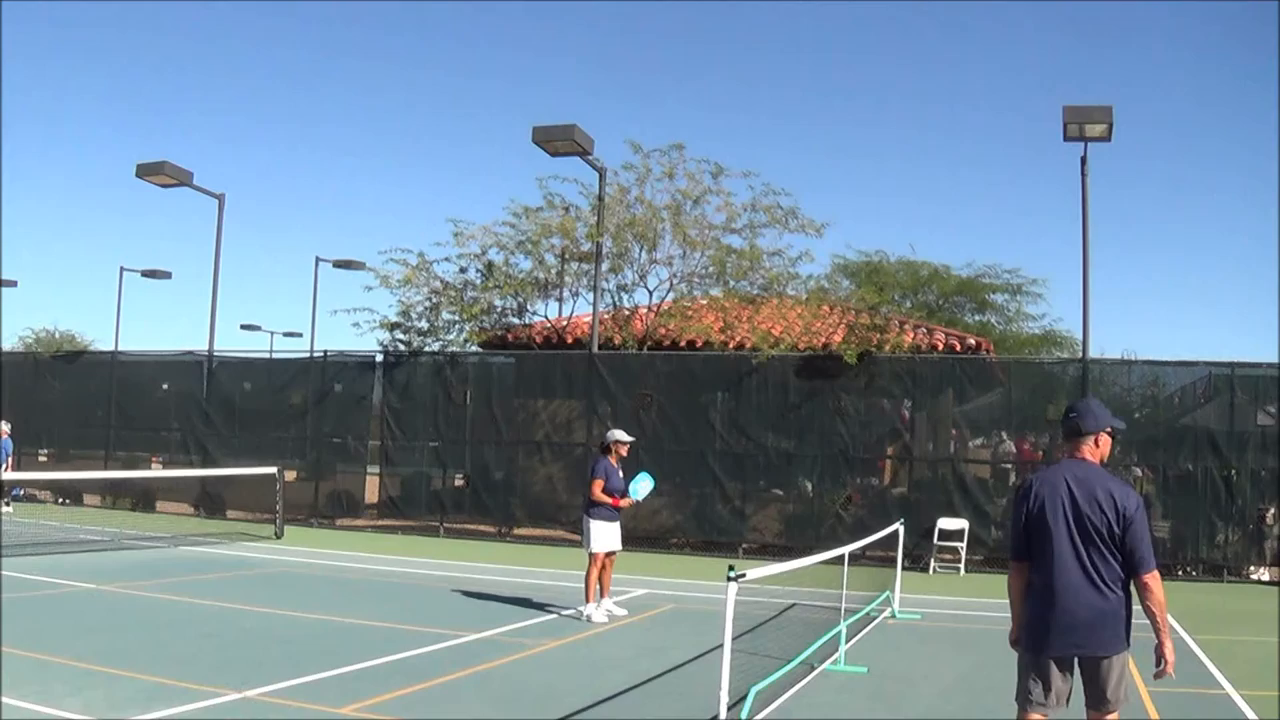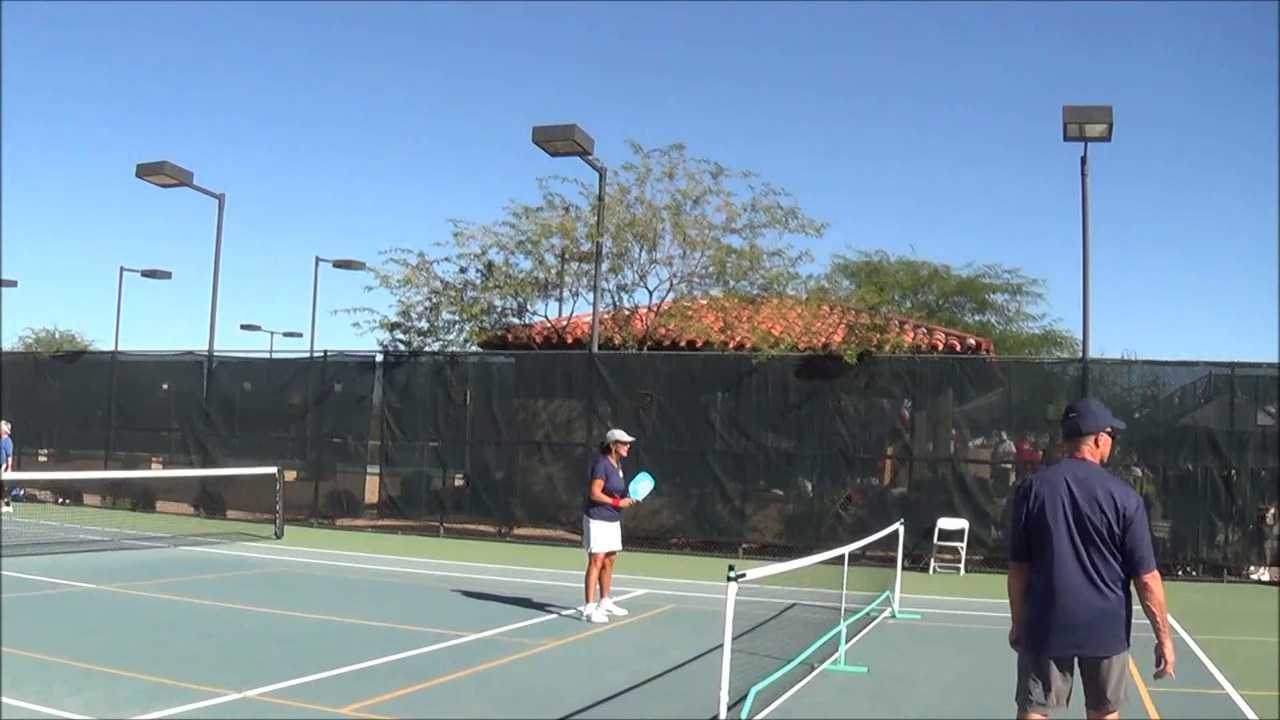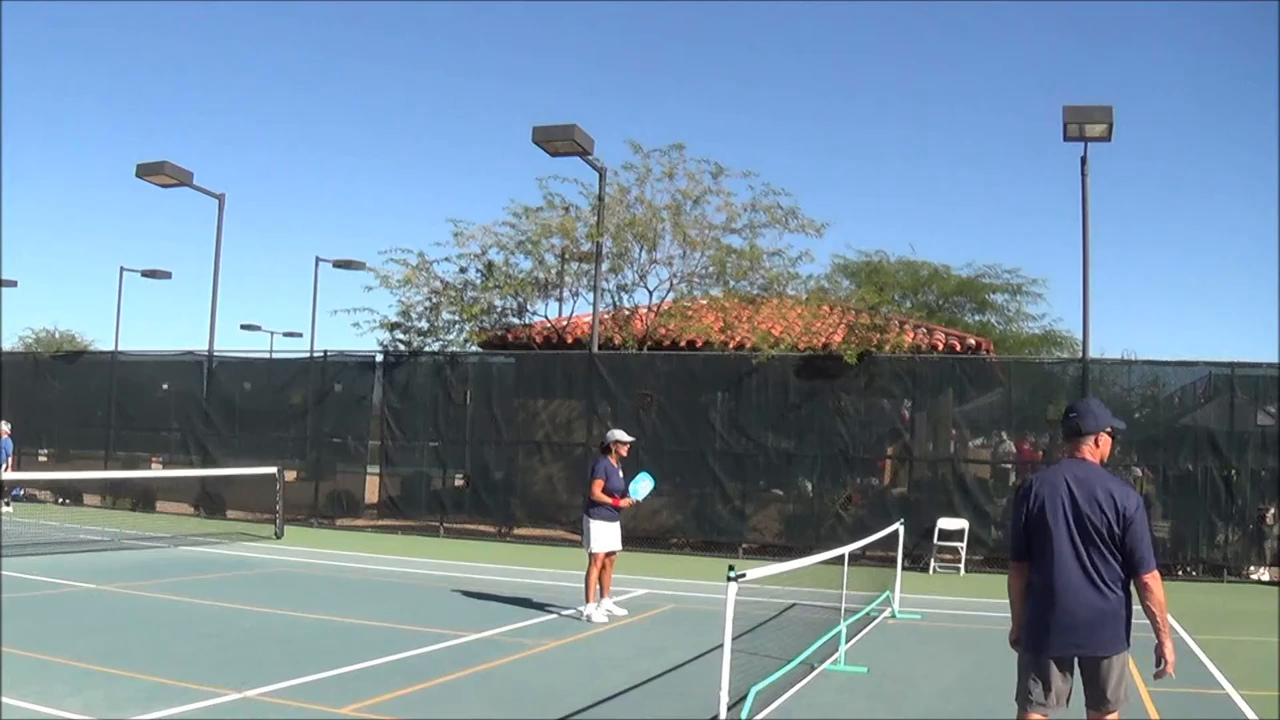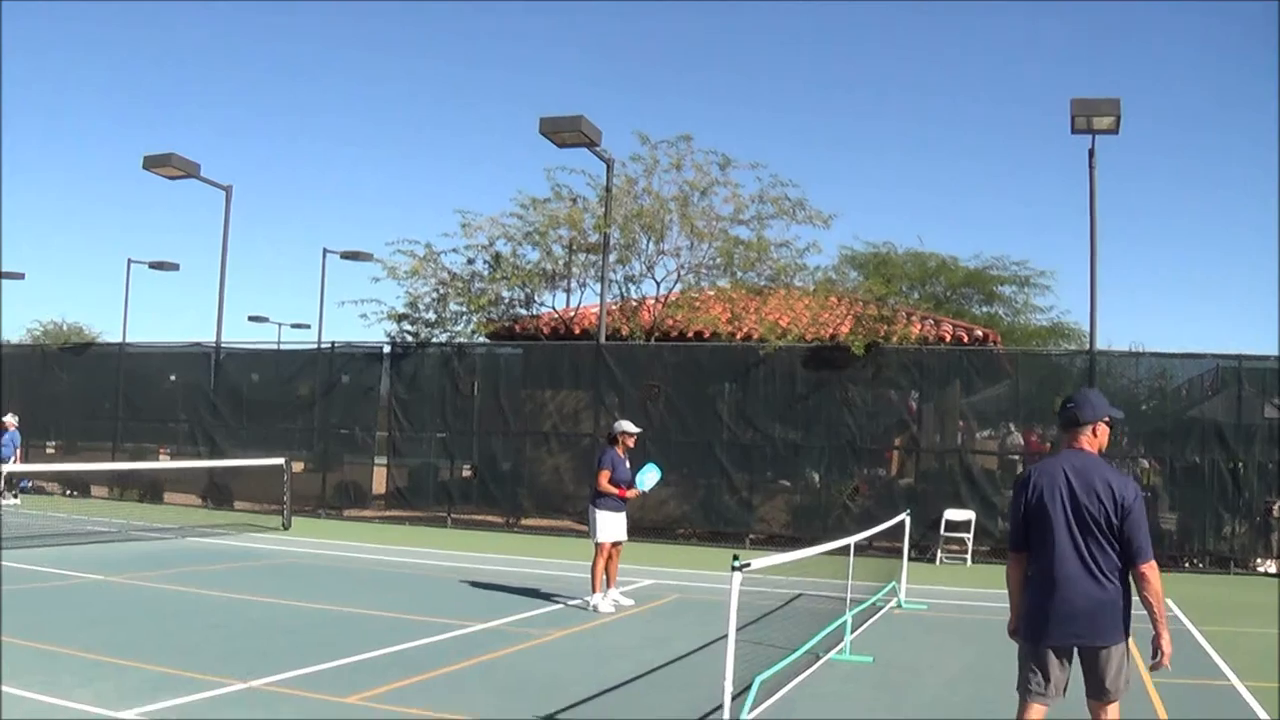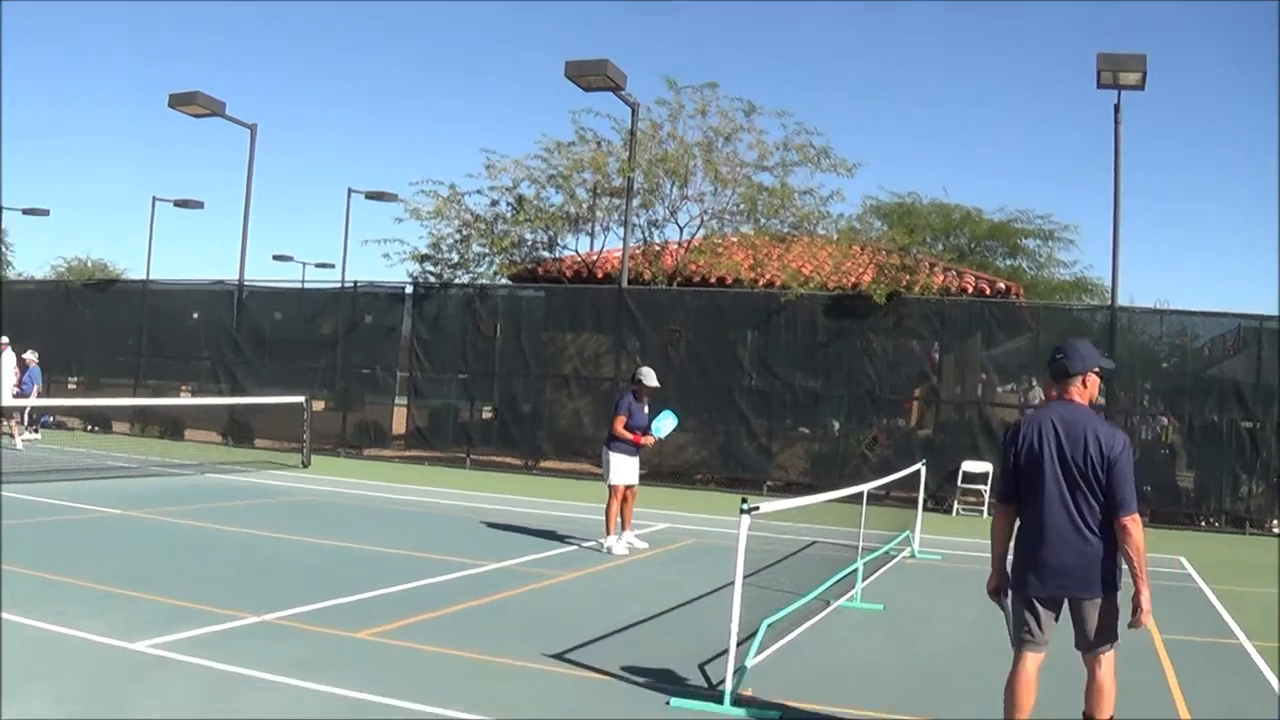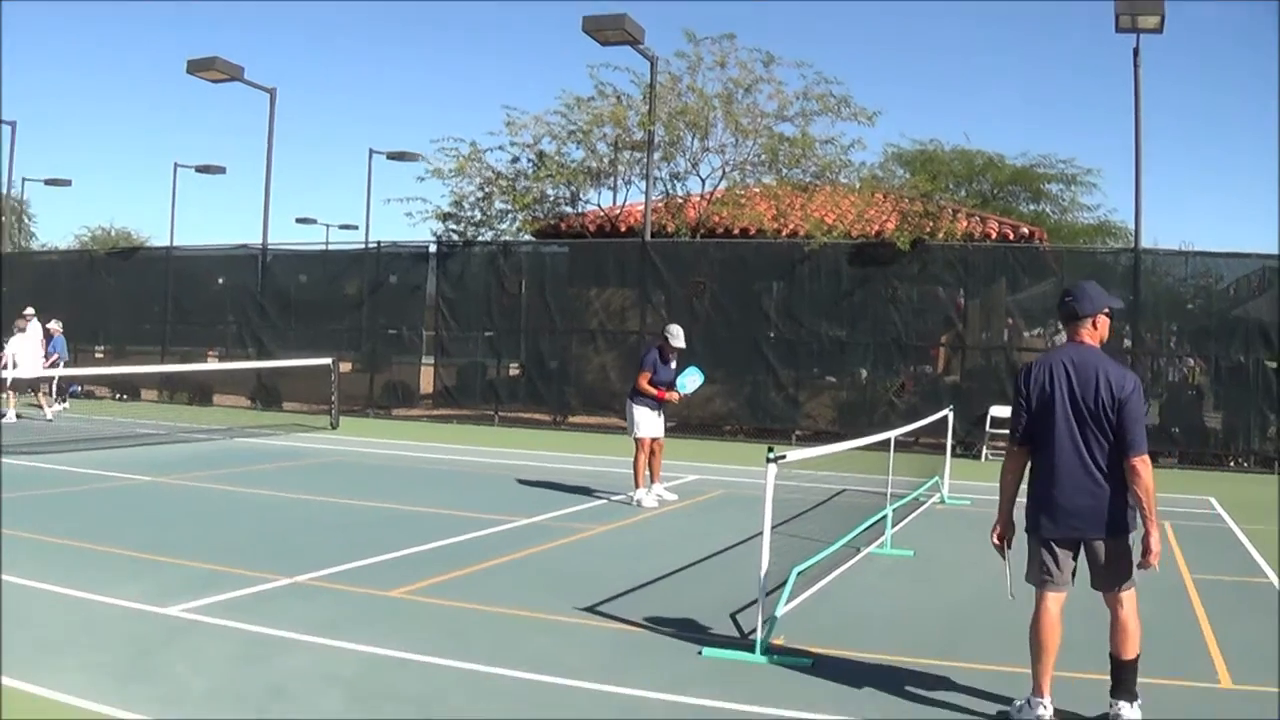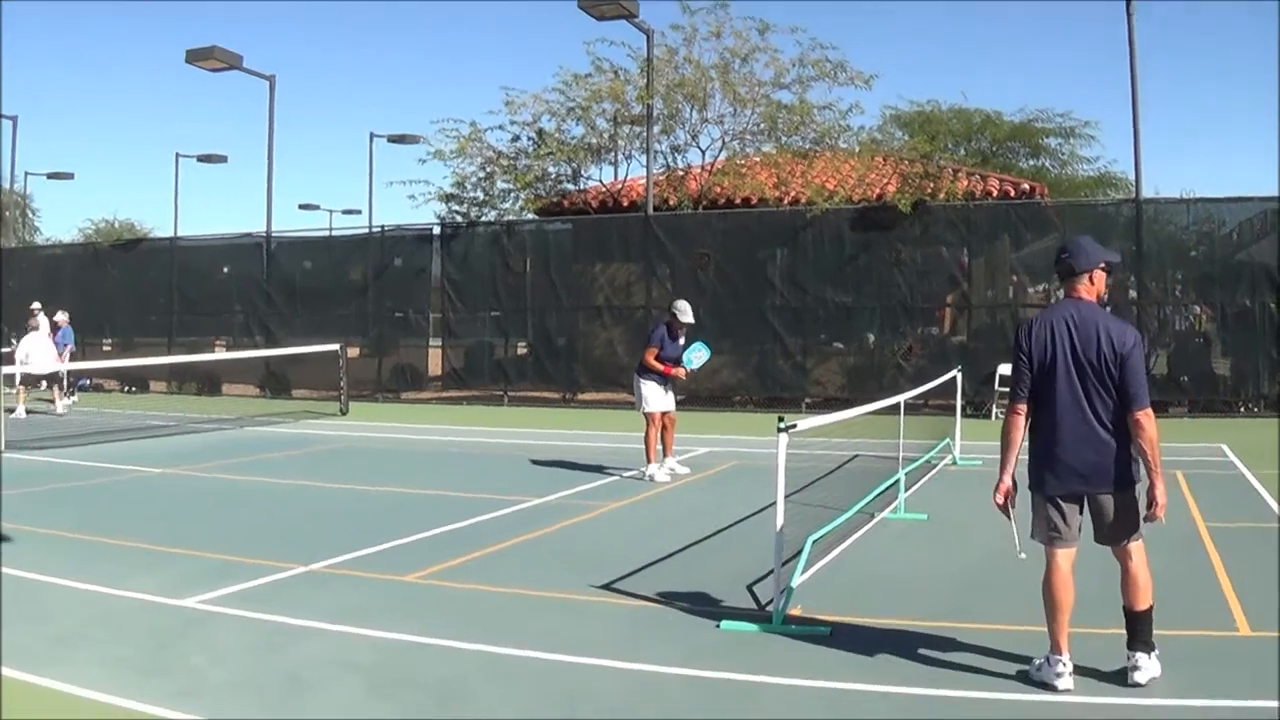
dt=0.2s
person 1, frame 1
left shoulder: (1032, 488)
right shoulder: (1124, 496)
left elbow: (1018, 569)
right elbow: (1146, 578)
left wrist: (1017, 623)
right wrist: (1164, 637)
left hip: (1046, 628)
right hip: (1106, 631)
person 1, frame 2
left shoulder: (1032, 488)
right shoulder: (1124, 496)
left elbow: (1018, 569)
right elbow: (1146, 578)
left wrist: (1017, 623)
right wrist: (1163, 637)
left hip: (1045, 628)
right hip: (1106, 630)
person 1, frame 3
left shoulder: (1032, 489)
right shoulder: (1124, 497)
left elbow: (1018, 569)
right elbow: (1146, 578)
left wrist: (1017, 623)
right wrist: (1163, 638)
left hip: (1046, 628)
right hip: (1106, 630)
person 1, frame 4
left shoulder: (1032, 478)
right shoulder: (1122, 486)
left elbow: (1017, 557)
right elbow: (1142, 567)
left wrist: (1016, 611)
right wrist: (1160, 626)
left hip: (1045, 618)
right hip: (1105, 620)
person 1, frame 5
left shoulder: (1022, 430)
right shoulder: (1111, 438)
left elbow: (1005, 509)
right elbow: (1126, 520)
left wrist: (998, 567)
right wrist: (1141, 582)
left hip: (1035, 569)
right hip: (1092, 572)
left knee: (1027, 658)
right knee: (1100, 662)
person 1, frame 6
left shoulder: (1033, 373)
right shoulder: (1122, 379)
left elbow: (1017, 454)
right elbow: (1136, 462)
left wrist: (1004, 514)
right wrist: (1151, 525)
left hip: (1050, 512)
right hip: (1106, 514)
left knee: (1048, 601)
right knee: (1122, 602)
person 1, frame 7
left shoulder: (1032, 330)
right shoulder: (1122, 334)
left elbow: (1019, 410)
right elbow: (1140, 416)
left wrist: (1006, 473)
right wrist: (1156, 477)
left hip: (1053, 469)
right hip: (1110, 468)
left knee: (1059, 559)
right knee: (1132, 555)
left ankle: (1059, 662)
right ankle: (1142, 655)
person 2, frame 1
left shoulder: (617, 465)
right shoulder: (602, 464)
right elbow: (595, 493)
left wrist: (626, 499)
right wrist: (618, 502)
left hip: (612, 520)
right hip: (597, 519)
left knee: (609, 561)
right knee: (596, 561)
left ankle: (605, 602)
right ankle: (589, 608)
person 2, frame 2
left shoulder: (617, 465)
right shoulder: (602, 464)
right elbow: (595, 493)
left wrist: (625, 499)
right wrist: (618, 503)
left hip: (612, 520)
right hip: (597, 519)
left knee: (609, 561)
right knee: (596, 562)
left ankle: (605, 602)
right ankle: (589, 608)
person 2, frame 3
left shoulder: (617, 465)
right shoulder: (602, 464)
right elbow: (594, 494)
left wrist: (626, 499)
right wrist: (618, 503)
left hip: (613, 520)
right hip: (597, 519)
left knee: (609, 561)
right knee: (596, 561)
left ankle: (605, 602)
right ankle: (589, 608)
person 2, frame 4
left shoulder: (624, 455)
right shoulder: (608, 454)
right elbow: (601, 484)
left wrist: (632, 490)
right wrist: (624, 493)
left hip: (618, 510)
right hip: (603, 510)
left knee: (615, 551)
right knee: (603, 552)
left ankle: (611, 592)
right ankle: (595, 598)
person 2, frame 5
left shoulder: (644, 400)
right shoulder: (627, 400)
right elbow: (616, 429)
left wrist: (648, 436)
right wrist: (639, 440)
left hip: (632, 454)
right hip: (617, 452)
left knee: (630, 494)
right knee: (617, 494)
left ankle: (626, 535)
right ankle: (610, 540)
person 2, frame 6
left shoulder: (672, 356)
right shoulder: (652, 355)
right elbow: (640, 383)
left wrist: (673, 392)
right wrist: (664, 395)
left hip: (656, 407)
right hip: (640, 405)
left knee: (658, 446)
right knee: (644, 447)
left ankle: (655, 487)
right ankle: (639, 493)
person 2, frame 7
left shoulder: (681, 331)
right shoulder: (660, 331)
right elbow: (647, 359)
left wrist: (681, 368)
right wrist: (671, 371)
left hip: (664, 382)
right hip: (648, 380)
left knee: (670, 420)
right knee: (654, 422)
left ankle: (668, 462)
right ankle: (651, 468)
